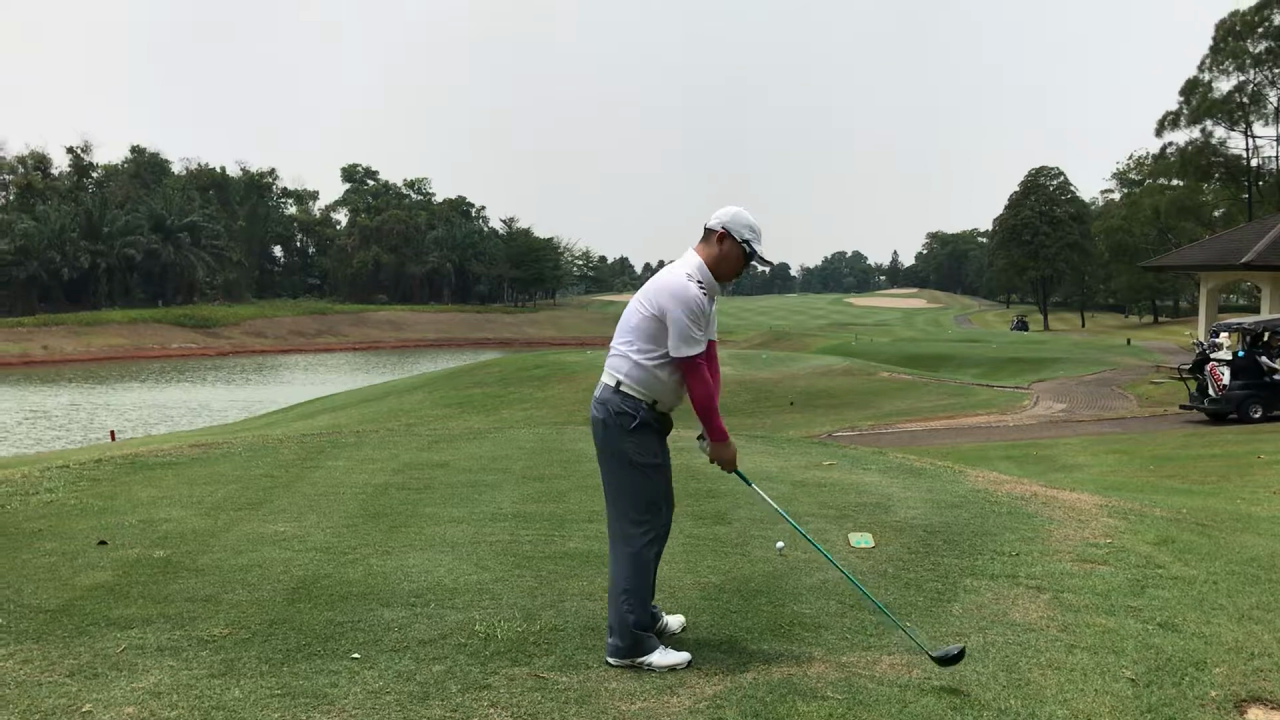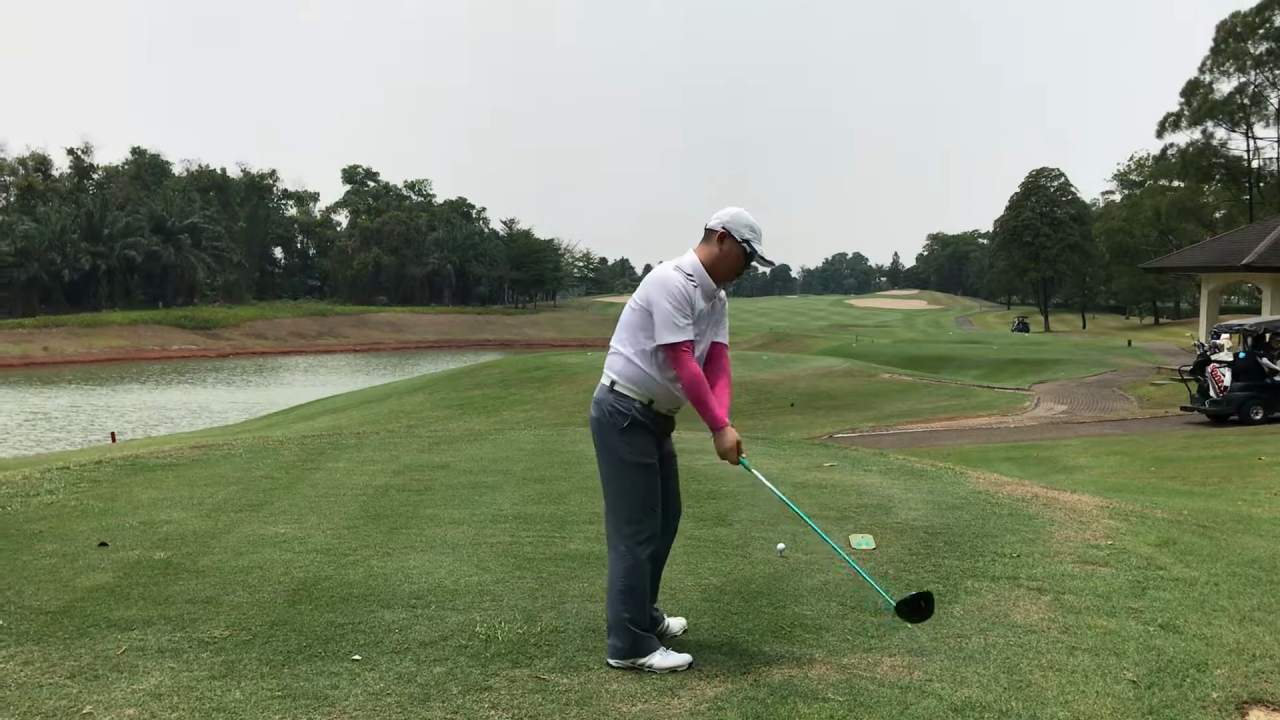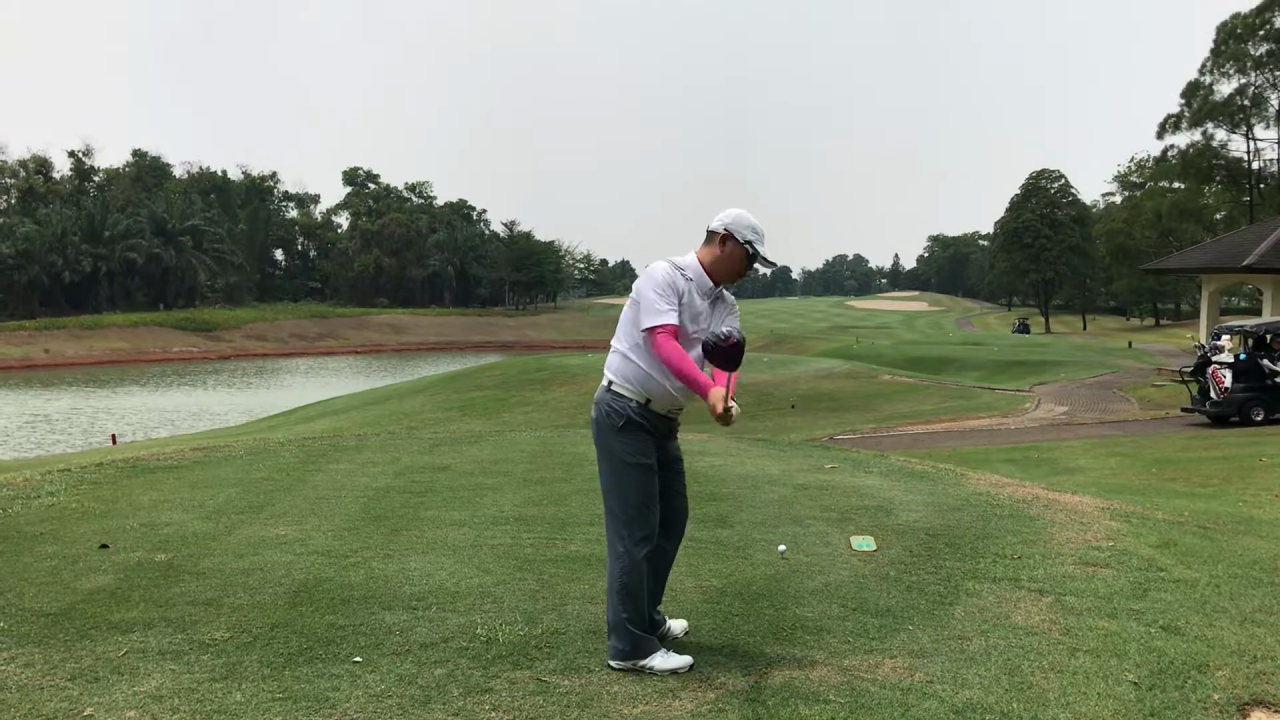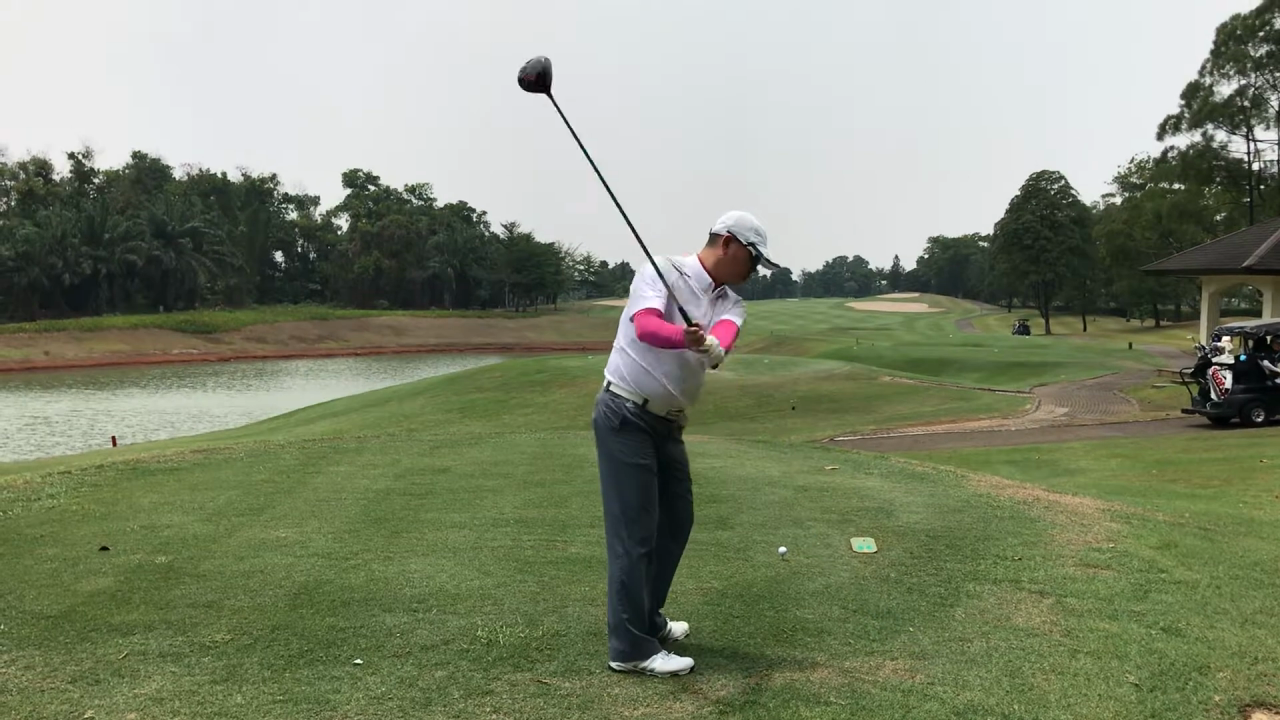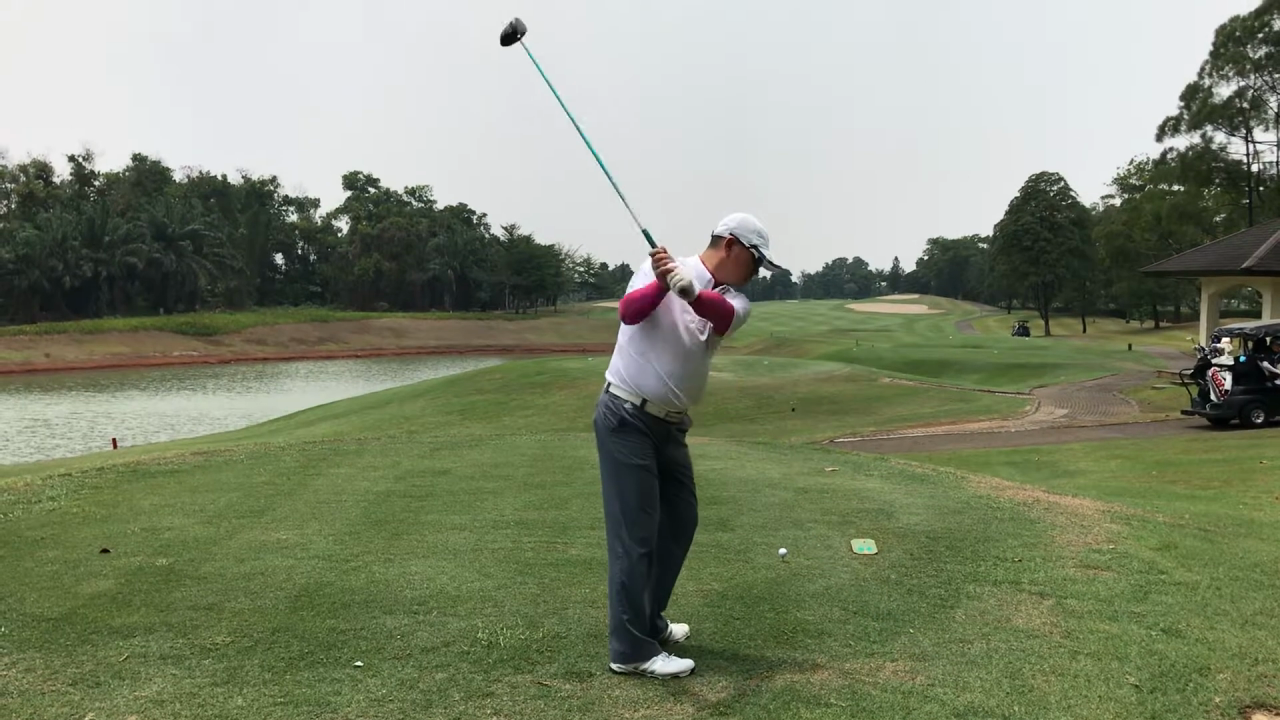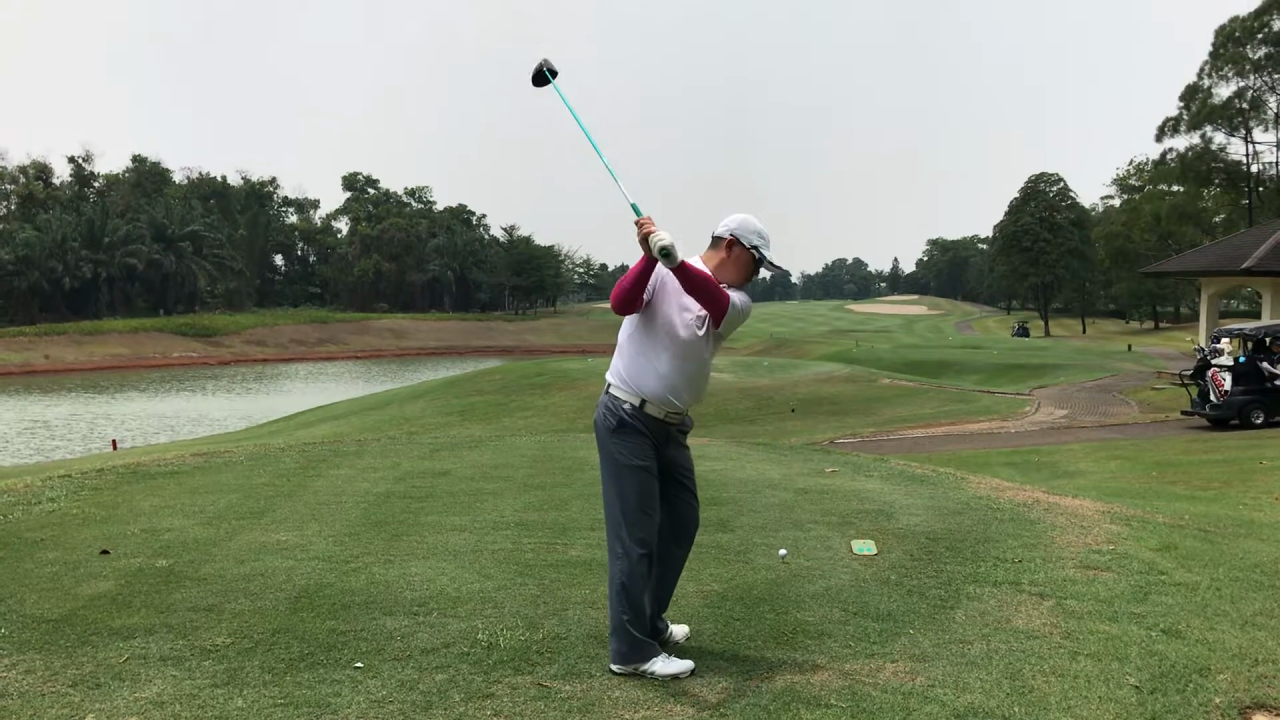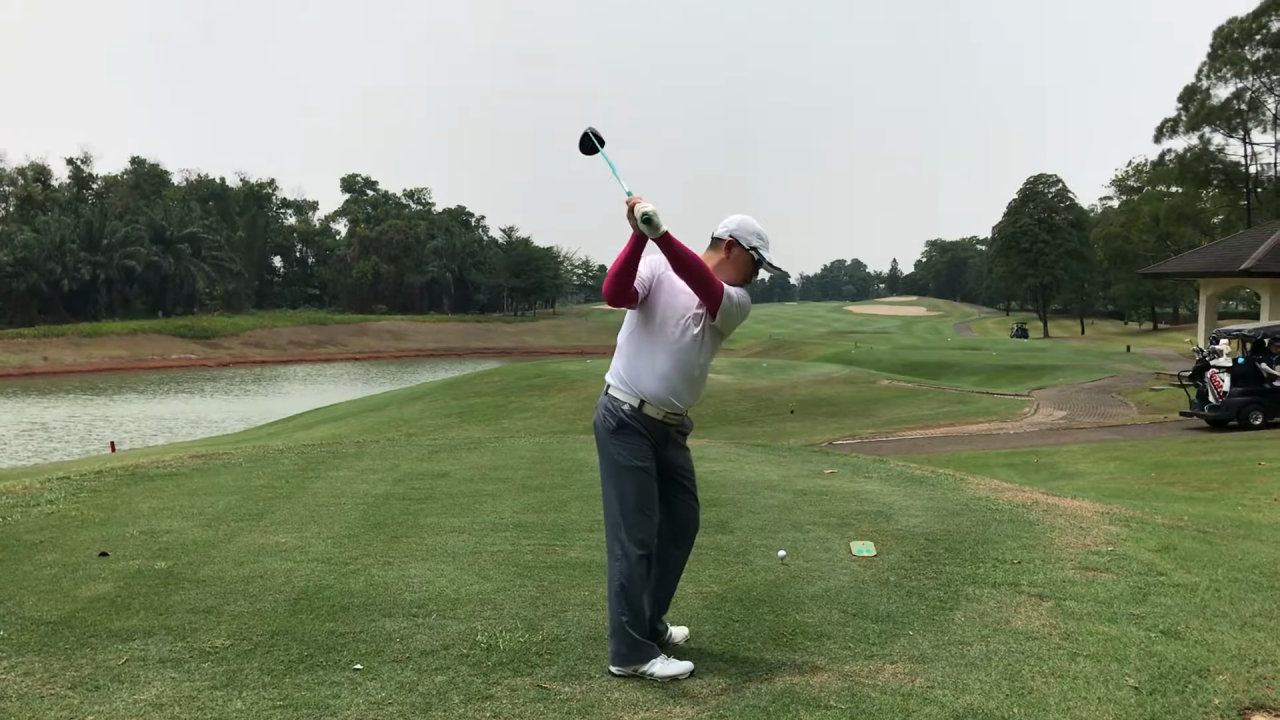
dt=0.1s
person 1, frame 1
left shoulder: (705, 291)
right shoulder: (682, 287)
left elbow: (707, 362)
right elbow: (693, 374)
left wrist: (715, 431)
right wrist: (720, 439)
left hip: (644, 414)
right hip: (626, 413)
left knee: (653, 517)
right knee: (638, 525)
left ankle: (639, 614)
right ankle: (628, 643)
person 1, frame 2
left shoulder: (715, 297)
right shoulder: (673, 281)
left elbow: (718, 362)
right elbow: (683, 363)
left wrist: (722, 419)
right wrist: (719, 429)
left hip: (648, 416)
right hip: (624, 413)
left knee: (662, 518)
right knee: (636, 526)
left ankle: (641, 616)
right ankle: (629, 643)
person 1, frame 3
left shoulder: (726, 304)
right shoulder: (664, 273)
right elbow: (665, 346)
left wrist: (724, 392)
right wrist: (705, 390)
left hip: (661, 420)
right hip: (624, 415)
left knee: (670, 520)
right knee: (634, 529)
left ankle: (644, 618)
right ankle: (630, 645)
person 1, frame 4
left shoulder: (732, 303)
right shoulder: (662, 271)
left elbow: (724, 339)
right elbow: (645, 327)
left wrist: (713, 346)
right wrist: (685, 338)
left hip: (666, 423)
right hip: (625, 416)
left knee: (674, 522)
right knee: (634, 530)
left ankle: (645, 620)
right ankle: (630, 646)
person 1, frame 5
left shoulder: (737, 303)
right shoulder: (657, 271)
left elbow: (717, 311)
right elbow: (630, 312)
left wrist: (688, 286)
right wrist: (663, 280)
left hip: (670, 425)
right hip: (625, 418)
left knee: (679, 524)
right knee: (634, 533)
left ankle: (647, 622)
right ankle: (631, 648)
person 1, frame 6
left shoulder: (736, 301)
right shoulder: (654, 271)
left elbow: (711, 299)
right elbow: (621, 303)
left wrist: (673, 258)
right wrist: (651, 255)
left hip: (671, 426)
right hip: (626, 419)
left knee: (680, 525)
right knee: (634, 534)
left ankle: (648, 623)
right ankle: (631, 649)
person 1, frame 7
left shoulder: (736, 302)
right shoulder: (655, 267)
left elbow: (704, 285)
right elbow: (614, 293)
left wrist: (662, 235)
right wrist: (640, 237)
left hip: (671, 427)
right hip: (625, 420)
left knee: (681, 526)
right knee: (634, 535)
left ankle: (647, 625)
right ankle: (630, 651)
